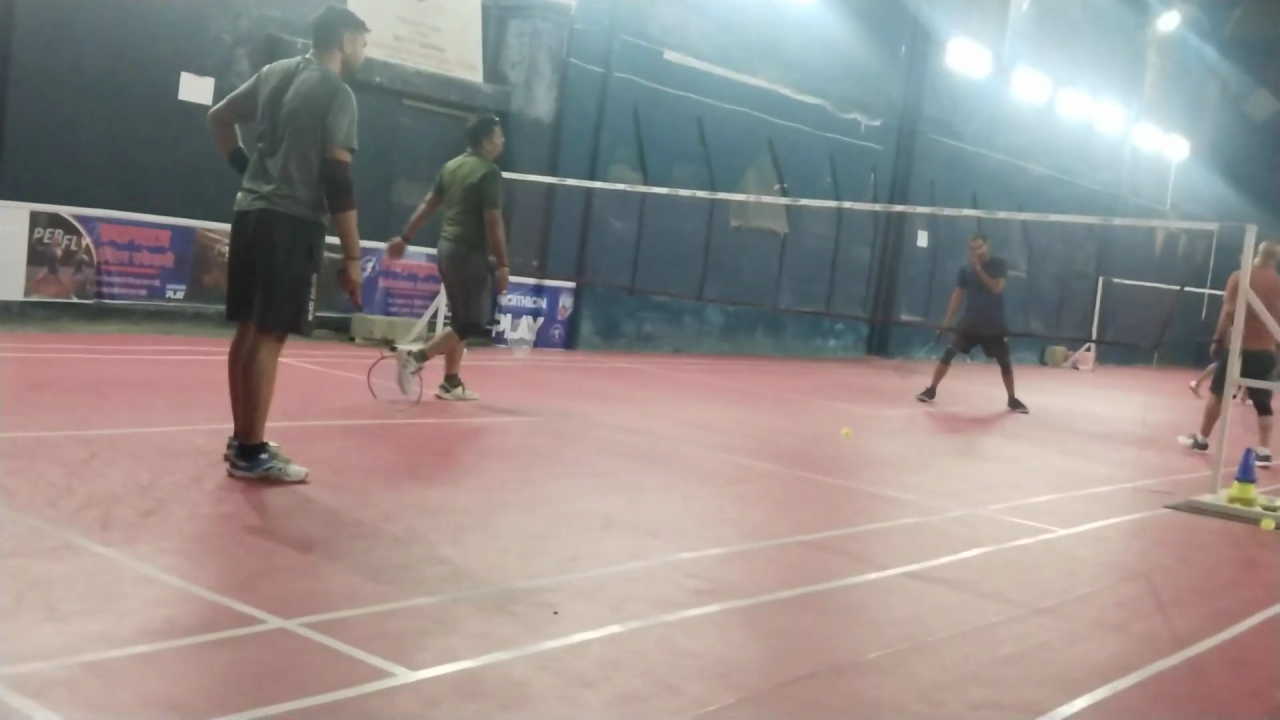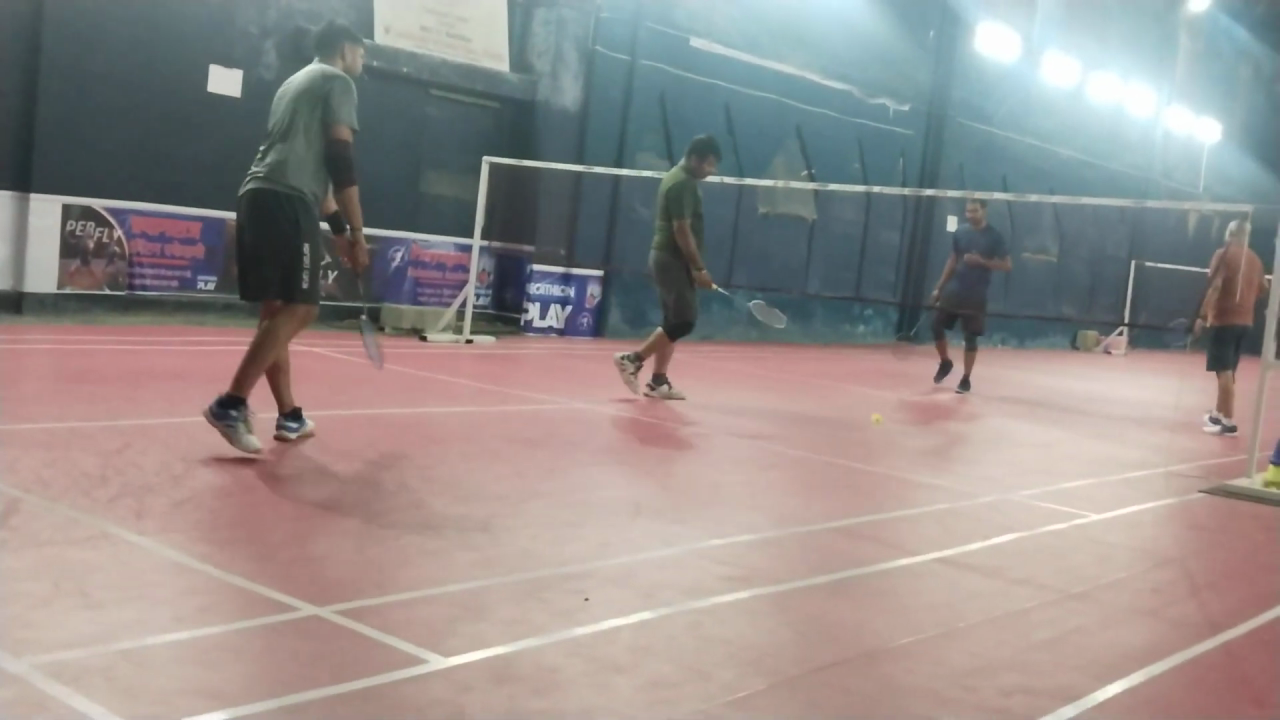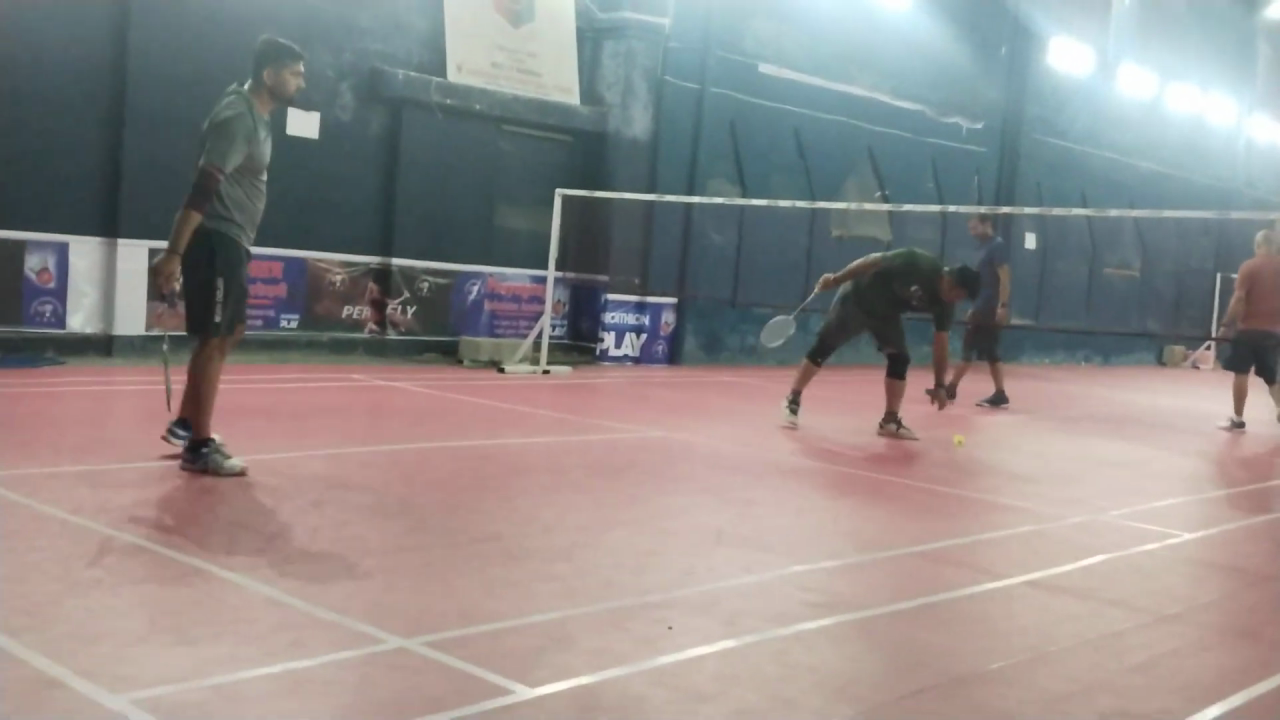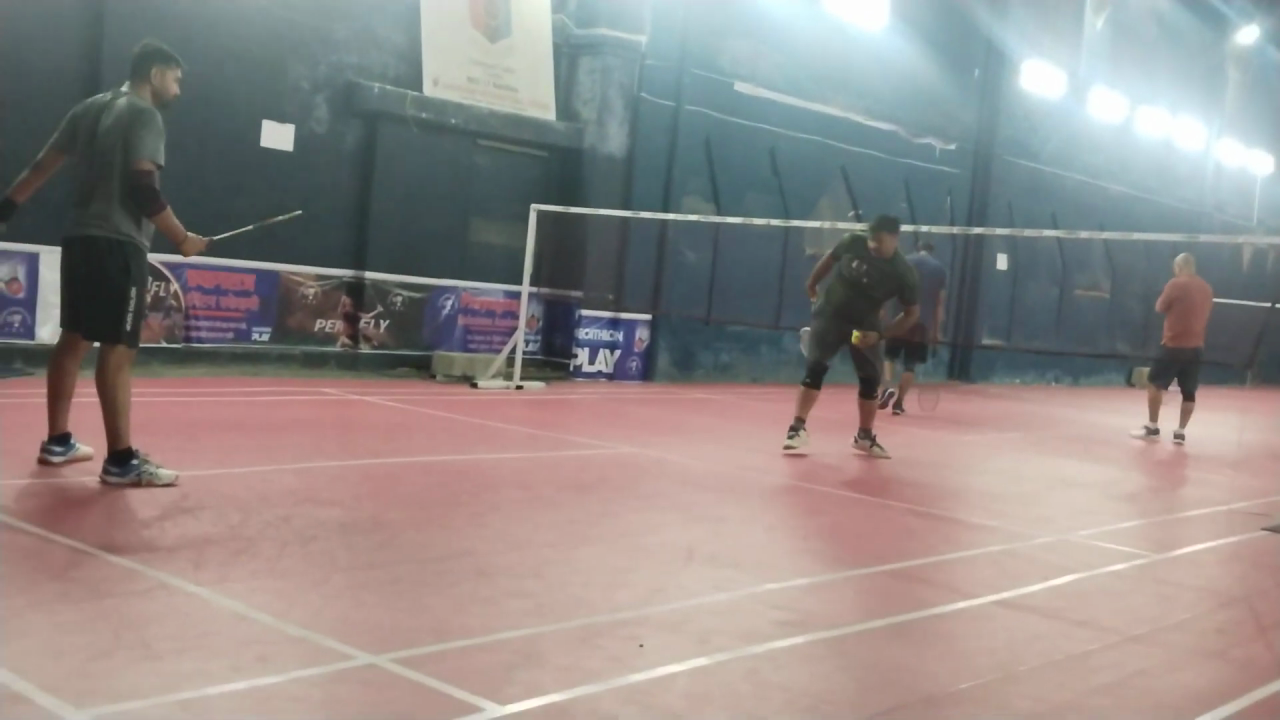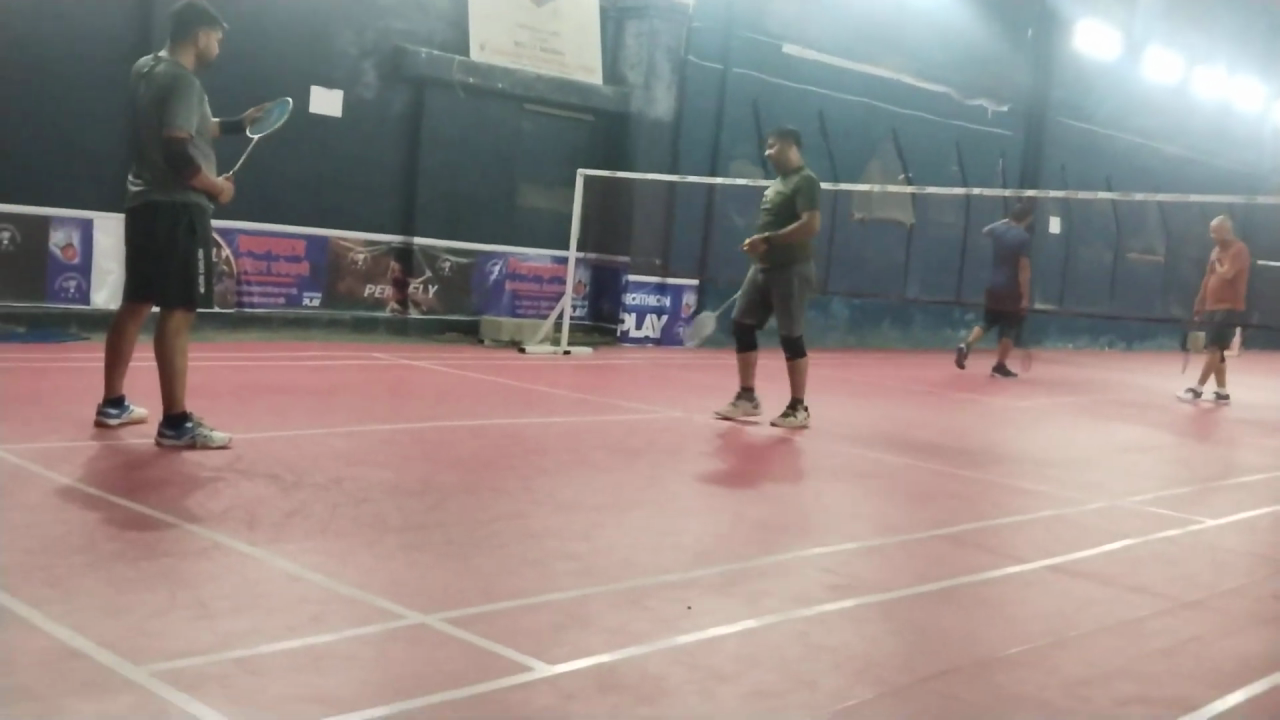
dt=1s
person 1, frame 1
left shoulder: (275, 73)
right shoulder: (337, 94)
left elbow: (218, 118)
right elbow: (337, 180)
right wrist: (351, 255)
left hip: (251, 213)
right hip: (291, 224)
left knee: (249, 331)
right knee: (268, 337)
left ankle: (242, 439)
right ankle: (251, 454)
person 1, frame 2
left shoulder: (293, 84)
right shoulder: (338, 82)
right elbow: (340, 160)
left wrist: (337, 226)
right wrist: (356, 231)
left hip: (256, 198)
right hip: (285, 202)
left knee: (276, 309)
right knee: (298, 308)
left ankle: (288, 415)
right ankle: (231, 404)
person 1, frame 3
left shoulder: (254, 110)
right shoulder: (238, 118)
right elbow: (203, 188)
right wrist: (174, 254)
left hip: (231, 241)
right hip: (214, 240)
left knee: (224, 335)
right knee: (214, 339)
left ankle: (187, 423)
right ankle: (199, 446)
person 1, frame 4
left shoulder: (90, 109)
right shoulder: (144, 116)
left elbow: (43, 165)
right elbow: (143, 189)
right wrist: (182, 238)
left hip: (81, 238)
right hip: (118, 246)
left knee: (73, 340)
right knee: (118, 349)
left ankle: (58, 441)
right ankle: (121, 460)
person 1, frame 5
left shoulder: (147, 69)
right shoulder: (181, 81)
right elbow: (177, 154)
left wrist: (239, 123)
right wrist: (216, 187)
left hip: (145, 205)
right hip: (178, 210)
left knee: (135, 305)
right knee: (177, 313)
left ankle: (112, 404)
right ankle: (175, 423)
person 2, frame 1
left shoulder: (451, 167)
right shoulder: (488, 172)
left elbow: (428, 206)
right elbow: (493, 223)
left wrist: (403, 238)
right wrist: (503, 264)
left hip: (447, 247)
right hip: (468, 253)
left knee: (464, 318)
right knee: (474, 322)
left ankle: (451, 382)
right ankle: (415, 358)
person 2, frame 2
left shoulder: (680, 180)
right shoulder: (682, 184)
right elbow: (682, 231)
right wrist: (700, 269)
left hip: (665, 257)
right hip: (672, 260)
left knee: (677, 320)
right knee: (683, 321)
left ankle: (658, 381)
right ankle: (632, 359)
person 2, frame 3
left shoulder: (944, 303)
right shoulder: (915, 263)
left elbow: (941, 343)
right elbow: (872, 261)
left wrist: (939, 385)
right wrist: (835, 279)
left hip: (886, 315)
right hip: (857, 301)
left knee: (900, 359)
right knee: (824, 346)
left ankle: (890, 420)
right ankle: (793, 401)
person 2, frame 4
left shoulder: (904, 274)
right shoulder: (853, 243)
left elbow: (911, 313)
right elbow: (828, 260)
left wrist: (879, 335)
right wrist: (812, 283)
left hip: (864, 326)
right hip: (829, 316)
left knee: (871, 379)
right knee: (815, 367)
left ankle: (865, 437)
right ankle: (798, 428)
person 2, frame 5
left shoulder: (805, 181)
right shoulder: (777, 182)
left elbow: (811, 225)
left wrist: (767, 240)
right wrist: (757, 250)
left hip: (791, 270)
right hip: (763, 268)
left knee: (790, 337)
right knee: (742, 327)
left ankle: (798, 408)
right ankle: (747, 397)
person 3, frame 1
left shoulder: (1240, 278)
left elbow: (1228, 312)
left wrist: (1217, 339)
left hip: (1239, 346)
left knee: (1217, 393)
right knee: (1262, 401)
left ankle: (1200, 439)
person 3, frame 2
left shoulder: (1224, 254)
right shoulder: (1255, 259)
left elbow: (1214, 286)
right elbow: (1262, 288)
left wrist: (1202, 315)
left hip: (1223, 320)
right hip: (1244, 322)
left knee: (1223, 371)
right knee: (1228, 371)
left ankle: (1228, 423)
right ankle: (1218, 415)
person 3, frame 3
left shoulder: (1250, 266)
left elbow: (1238, 298)
left wrist: (1226, 324)
left hip: (1248, 329)
left knee: (1240, 374)
left ankle: (1237, 419)
person 3, frame 4
left shoulder: (1176, 284)
right shoulder: (1207, 289)
left elbow: (1159, 308)
left hip: (1174, 346)
right hip: (1196, 348)
left knee: (1155, 384)
right knee: (1188, 392)
left ankle: (1152, 427)
right ankle: (1180, 431)
person 3, frame 5
left shoulder: (1239, 250)
right shoulder: (1218, 249)
left elbow: (1226, 274)
right elbow: (1209, 277)
left wrist: (1216, 263)
right wrist: (1199, 302)
left hip: (1229, 309)
right hip: (1215, 307)
left knee: (1214, 348)
right knee: (1216, 350)
left ankle: (1198, 389)
right ankle: (1222, 392)
person 4, frame 1
left shoulder: (999, 265)
right shoulder: (966, 269)
left elbow: (996, 288)
right elbow: (958, 295)
left wrist: (978, 269)
right wrist: (946, 322)
left hip: (994, 323)
right hip: (970, 321)
left knee: (1005, 361)
right knee: (949, 352)
left ankle: (1012, 399)
right ankle: (931, 390)
person 4, frame 2
left shoulder: (995, 237)
right shoulder: (960, 233)
left elbow: (1007, 265)
left wrist: (981, 261)
right wrist: (939, 287)
left hip: (976, 296)
right hip: (953, 291)
left knee: (970, 337)
right knee: (937, 327)
left ankle: (965, 379)
right ankle: (945, 363)
person 4, frame 3
left shoulder: (997, 246)
right shoulder: (986, 247)
left elbow: (1005, 278)
left wrist: (1003, 305)
right wrist: (973, 309)
left hip: (988, 308)
right hip: (983, 307)
left knee: (968, 348)
right knee: (990, 351)
left ankle: (950, 389)
right ankle: (999, 394)
person 4, frame 4
left shoulder: (909, 261)
right shoulder: (940, 268)
right elbow: (940, 302)
right wrist: (936, 330)
right hip: (923, 324)
left knee: (890, 356)
right knee: (910, 363)
left ankle: (888, 387)
right ankle: (899, 402)
person 4, frame 5
left shoulder: (998, 230)
right shoulder: (1024, 238)
left elbow: (986, 230)
right elbow: (1024, 269)
left wrist: (1006, 221)
right wrist: (1026, 297)
left hip: (993, 287)
right hip: (1011, 291)
left knee: (987, 323)
right knee: (1009, 329)
left ankle: (966, 345)
right ankle: (1000, 366)
